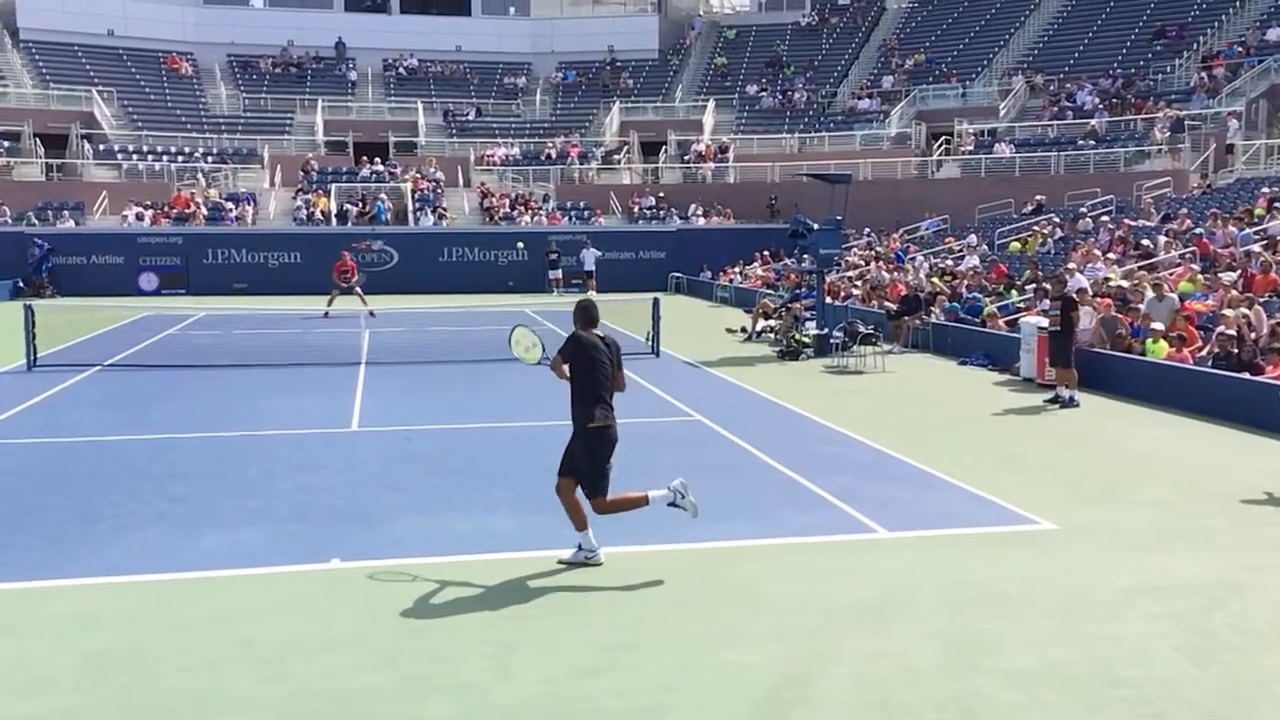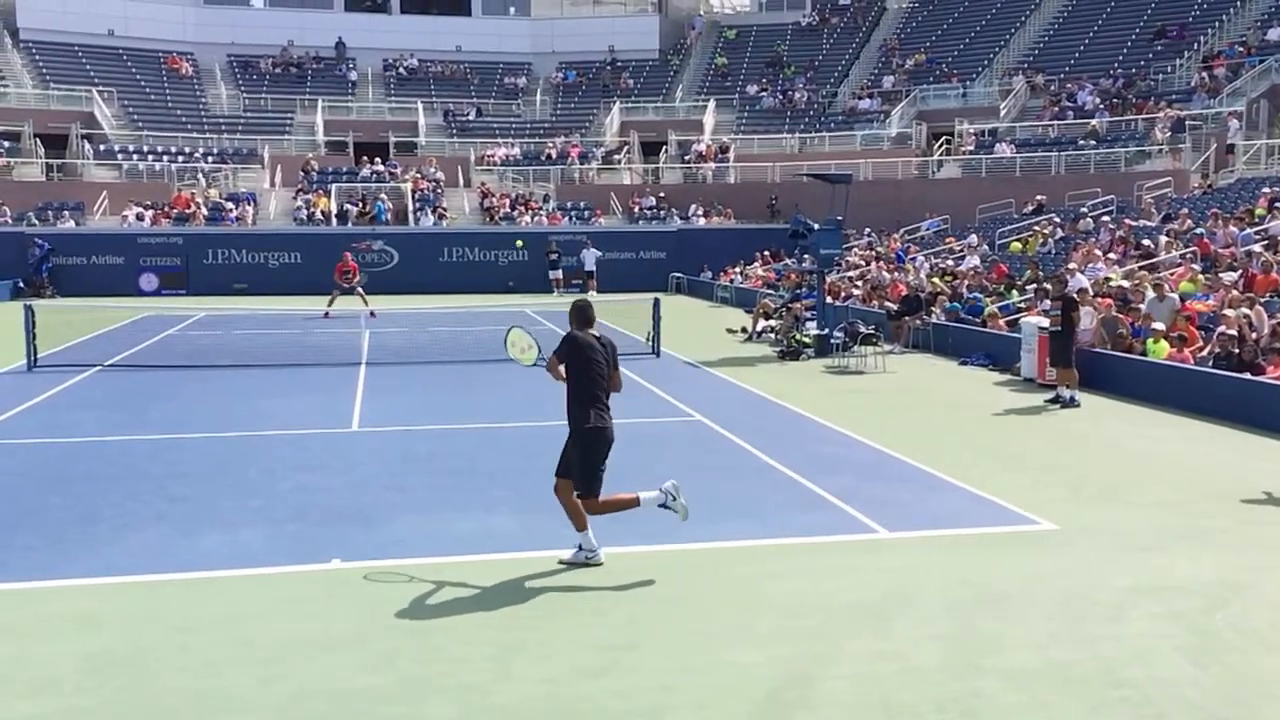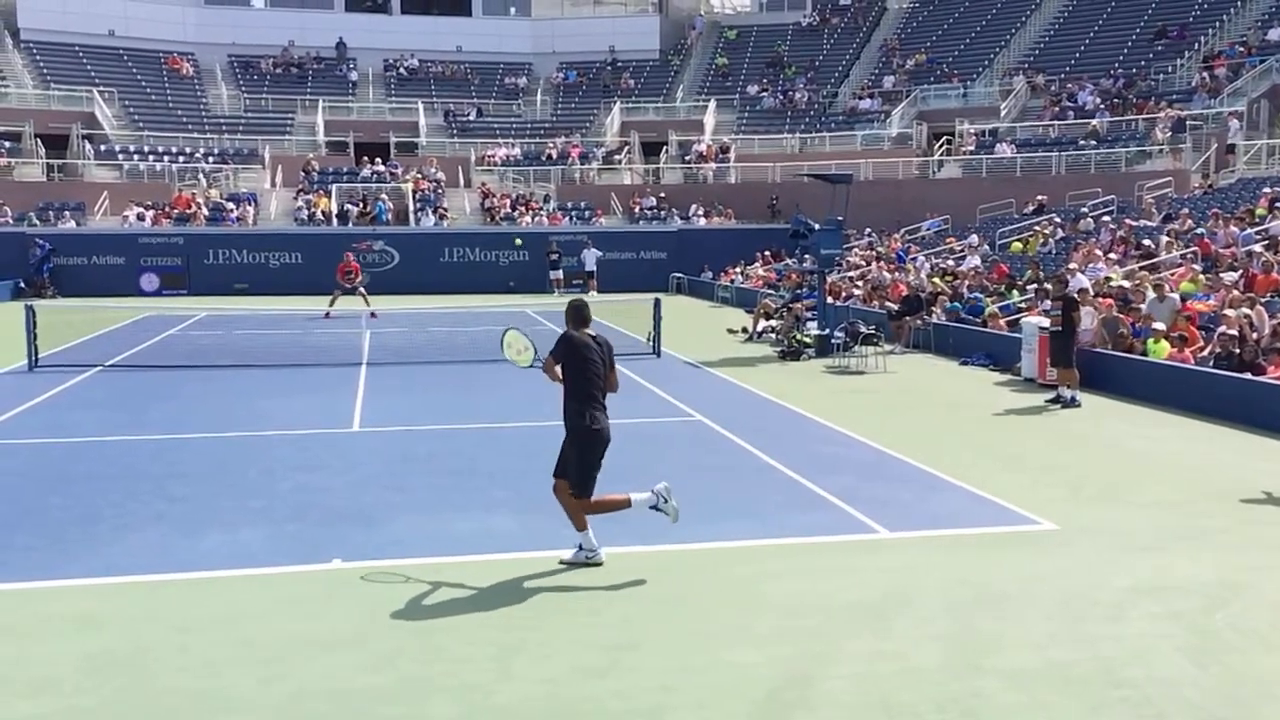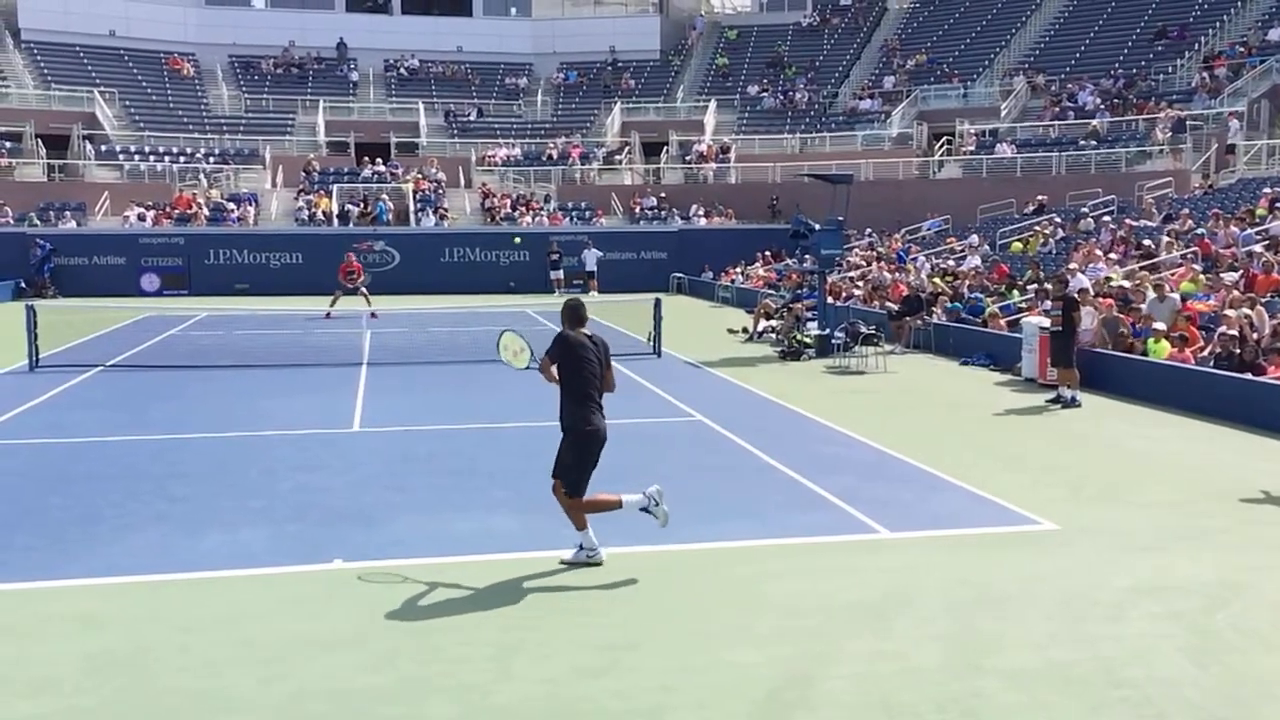
dt=0.1s
person 1, frame 1
left shoulder: (577, 340)
right shoulder: (611, 344)
left elbow: (556, 365)
right elbow: (620, 385)
left wrist: (567, 375)
left hip: (595, 431)
right hip: (591, 430)
left knee: (601, 504)
right knee: (564, 487)
left ankle: (670, 494)
right ankle: (589, 549)
person 1, frame 2
left shoulder: (573, 340)
right shoulder: (607, 344)
left elbow: (552, 366)
right elbow: (616, 385)
left wrist: (564, 376)
left hip: (591, 432)
right hip: (588, 430)
left knee: (592, 505)
right knee: (562, 488)
left ankle: (662, 496)
right ankle: (589, 549)
person 1, frame 3
left shoulder: (569, 339)
right shoulder: (604, 344)
left elbow: (548, 367)
right elbow: (613, 386)
left wrist: (560, 378)
left hip: (587, 430)
right hip: (592, 428)
left knee: (583, 503)
right knee: (561, 488)
left ankle: (653, 498)
right ankle: (589, 549)
person 1, frame 4
left shoulder: (565, 339)
right shoulder: (600, 343)
left elbow: (544, 367)
right elbow: (609, 385)
left wrist: (557, 379)
left hip: (583, 430)
right hip: (590, 427)
left knee: (575, 503)
right knee: (560, 489)
left ankle: (644, 500)
right ankle: (590, 548)
